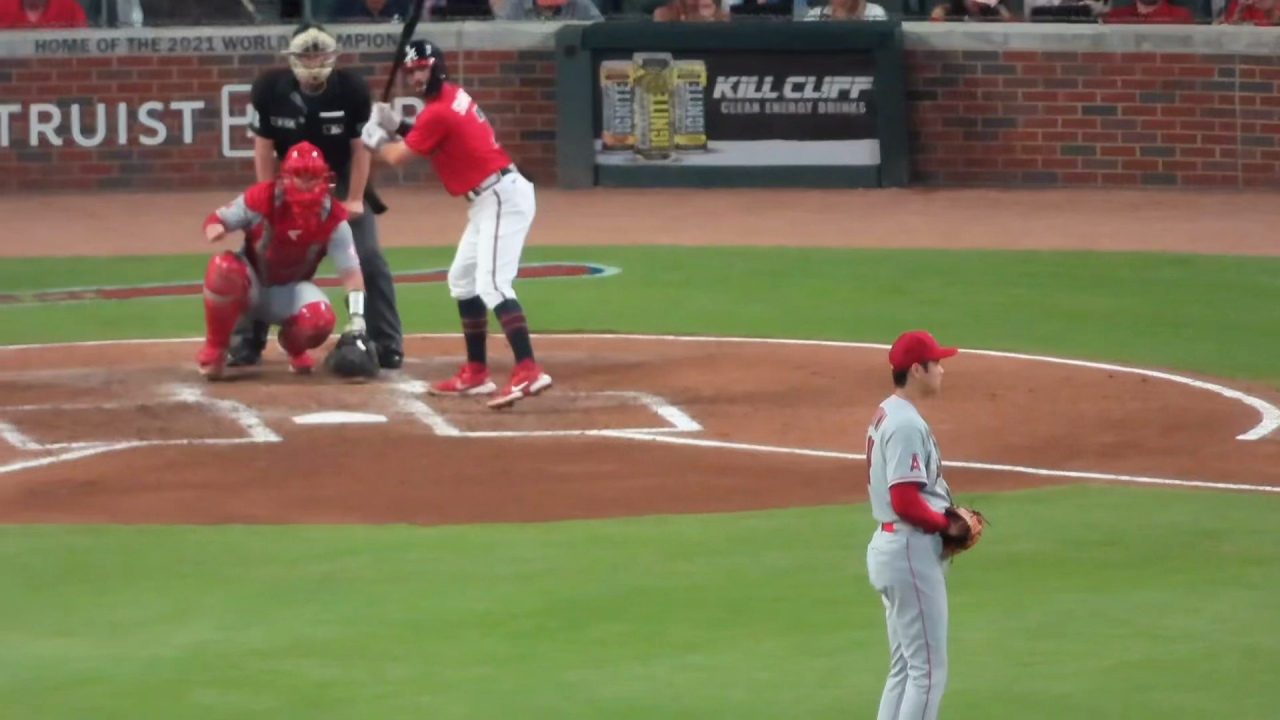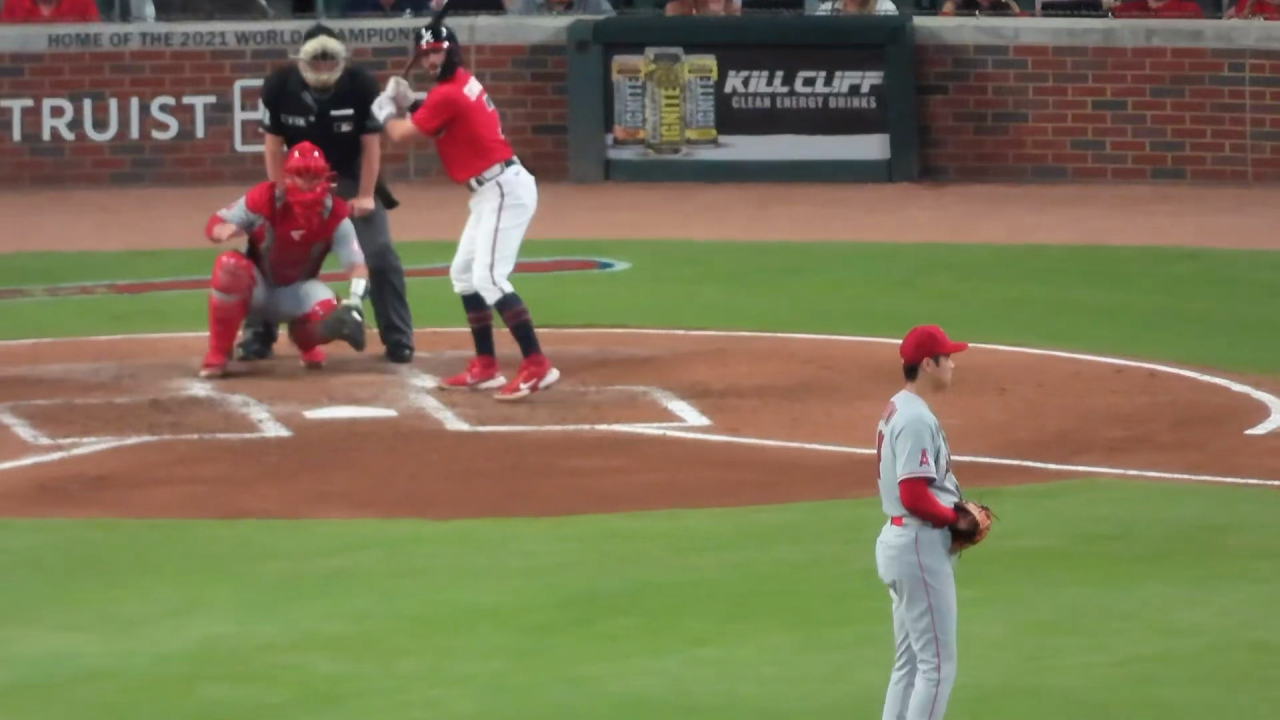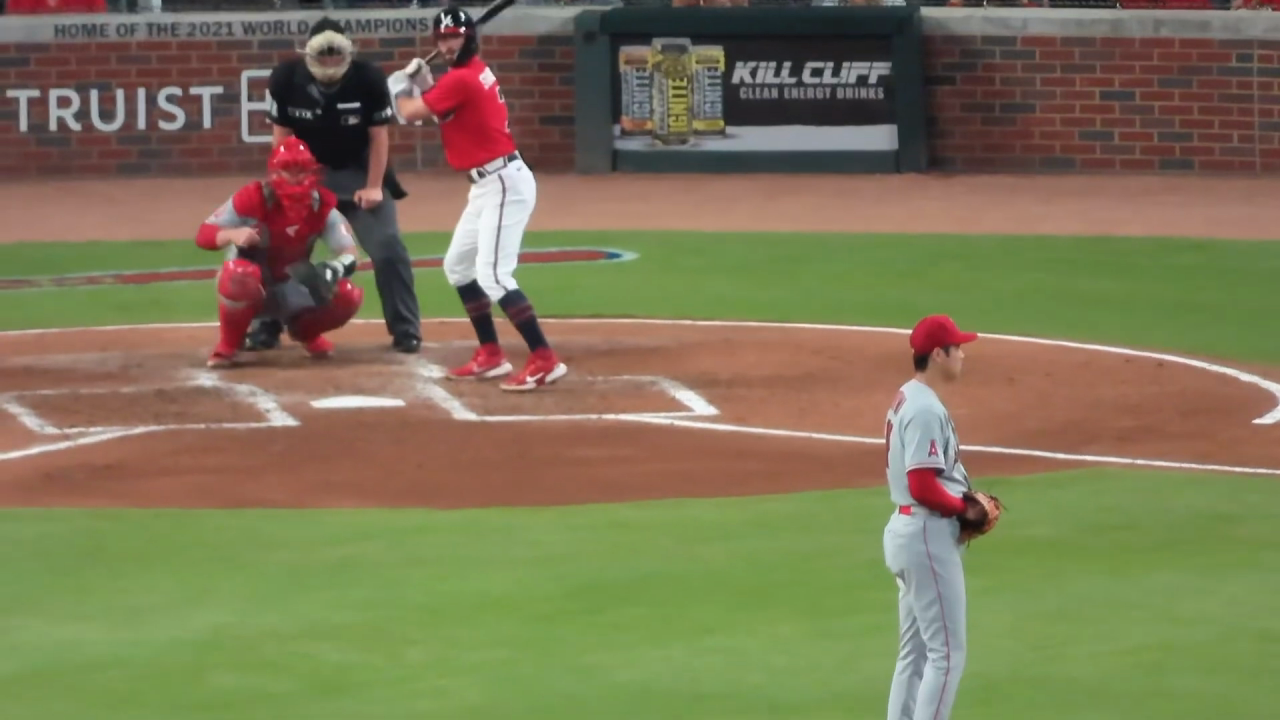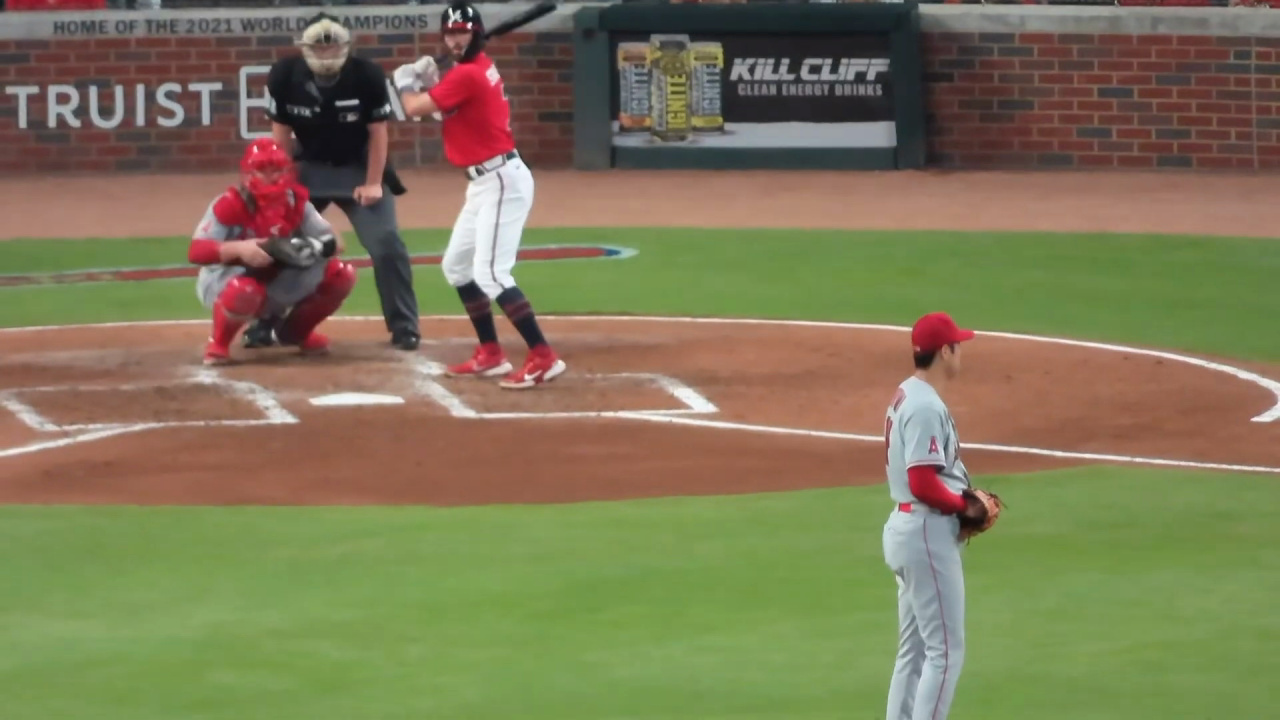
dt=0.2s
person 1, frame 1
left shoulder: (887, 414)
right shoulder: (907, 424)
right elbow: (906, 502)
left wrist: (943, 520)
right wrist: (948, 524)
left hip: (891, 546)
right hip: (910, 551)
left knee: (904, 667)
right knee: (927, 668)
person 1, frame 2
left shoulder: (898, 409)
right shoulder: (918, 419)
right elbow: (914, 496)
left wrist: (951, 515)
right wrist: (957, 519)
left hip: (901, 540)
right hip: (918, 546)
left knee: (910, 660)
right knee: (937, 662)
person 1, frame 3
left shoulder: (907, 399)
right shoulder: (926, 409)
right elbow: (923, 486)
left wrist: (962, 504)
right wrist: (965, 508)
left hip: (909, 530)
right hip: (927, 535)
left knee: (916, 651)
right knee: (947, 650)
person 1, frame 4
left shoulder: (906, 395)
right shoulder: (927, 406)
right elbow: (923, 484)
left wrist: (959, 501)
right wrist: (965, 506)
left hip: (908, 526)
right hip: (927, 532)
left knee: (915, 649)
right knee: (945, 649)
person 2, frame 1
left shoulder: (436, 112)
right shoulder: (450, 94)
left elbow: (397, 157)
right elbow: (425, 137)
left wrist: (375, 138)
right wrist: (396, 125)
left hip: (502, 197)
right hip: (492, 196)
left knee: (491, 284)
right knee: (463, 279)
left ankle: (527, 370)
right ankle: (475, 372)
person 2, frame 2
left shoulder: (446, 95)
right shoulder: (462, 82)
left elbow: (401, 134)
right elbow: (437, 118)
left wrist: (385, 111)
right wrist: (408, 102)
left hip: (504, 189)
right hip: (496, 188)
left knee: (489, 277)
right knee: (464, 273)
left ankle: (536, 365)
right ankle: (485, 367)
person 2, frame 3
left shoulder: (461, 78)
right shoulder: (473, 71)
left elbow: (410, 113)
right elbow: (445, 105)
left wrist: (399, 87)
right wrist: (425, 84)
left hip: (504, 184)
right hip: (490, 184)
left knee: (492, 275)
right knee: (458, 265)
left ankle: (544, 360)
right ankle: (490, 356)
person 2, frame 4
left shoulder: (468, 74)
right shoulder: (476, 68)
left elbow: (415, 108)
right elbow: (448, 103)
left wrist: (404, 83)
right wrist: (431, 82)
left hip: (501, 181)
right hip: (486, 182)
left knee: (490, 274)
right knee: (456, 265)
left ankle: (543, 357)
right ankle: (490, 355)
person 3, frame 1
left shoulder: (353, 89)
right shoulder: (269, 88)
left elbow: (361, 148)
right elbow: (263, 147)
left wrist: (355, 199)
left hip: (341, 185)
left knee: (369, 262)
left ankle: (388, 345)
right ankle: (246, 343)
person 3, frame 2
left shoulder: (362, 86)
right shoulder: (278, 86)
left elbow: (371, 144)
right elbow: (274, 144)
left wrist: (365, 195)
left hip: (350, 180)
left knee: (380, 257)
left ankle: (399, 339)
right ankle: (258, 336)
person 3, frame 3
left shoulder: (370, 78)
right shoulder: (285, 78)
left elbow: (378, 136)
right elbow: (282, 134)
left wrist: (374, 187)
left hip: (358, 171)
left knee: (387, 248)
left ankle: (406, 329)
right ankle: (266, 326)
person 3, frame 4
left shoulder: (368, 75)
right shoulder: (284, 75)
left elbow: (378, 132)
right elbow: (281, 132)
left wrist: (374, 183)
left hip: (358, 168)
right hip: (308, 168)
left knee: (387, 245)
left ankle: (405, 326)
right ankle: (264, 323)
person 4, frame 1
left shoulder: (333, 218)
right shoulder: (261, 198)
left elbow: (350, 271)
right elbow: (216, 219)
left wrist: (357, 320)
right wrist: (214, 230)
left hip: (290, 290)
right hip: (252, 286)
left knee: (321, 320)
right knee: (223, 266)
left ankle: (294, 347)
right ankle: (215, 348)
person 4, frame 2
left shoulder: (335, 215)
right shoulder: (263, 198)
left elbow: (356, 265)
right elbow: (216, 222)
left wrist: (354, 302)
right wrist: (222, 230)
left hip: (296, 291)
right hip: (256, 289)
left knee: (333, 315)
right knee: (230, 264)
left ankle: (305, 342)
right ankle: (218, 354)
person 4, frame 3
left shoulder: (322, 205)
right shoulder: (251, 199)
left elbow: (350, 253)
right elbow: (203, 235)
left wrist: (334, 269)
right wrist: (232, 235)
left hip: (291, 287)
right hip: (248, 286)
left knee: (349, 296)
right knee: (238, 272)
left ankle: (305, 331)
right ankle: (228, 345)
person 4, frame 4
left shoulder: (295, 200)
right shoulder: (229, 205)
left elbow: (334, 241)
right elbow: (195, 252)
right wrist: (238, 248)
left hip: (275, 283)
right hip: (224, 287)
left knee: (344, 276)
right knee: (246, 291)
left ankle: (295, 331)
right ankle: (219, 343)
